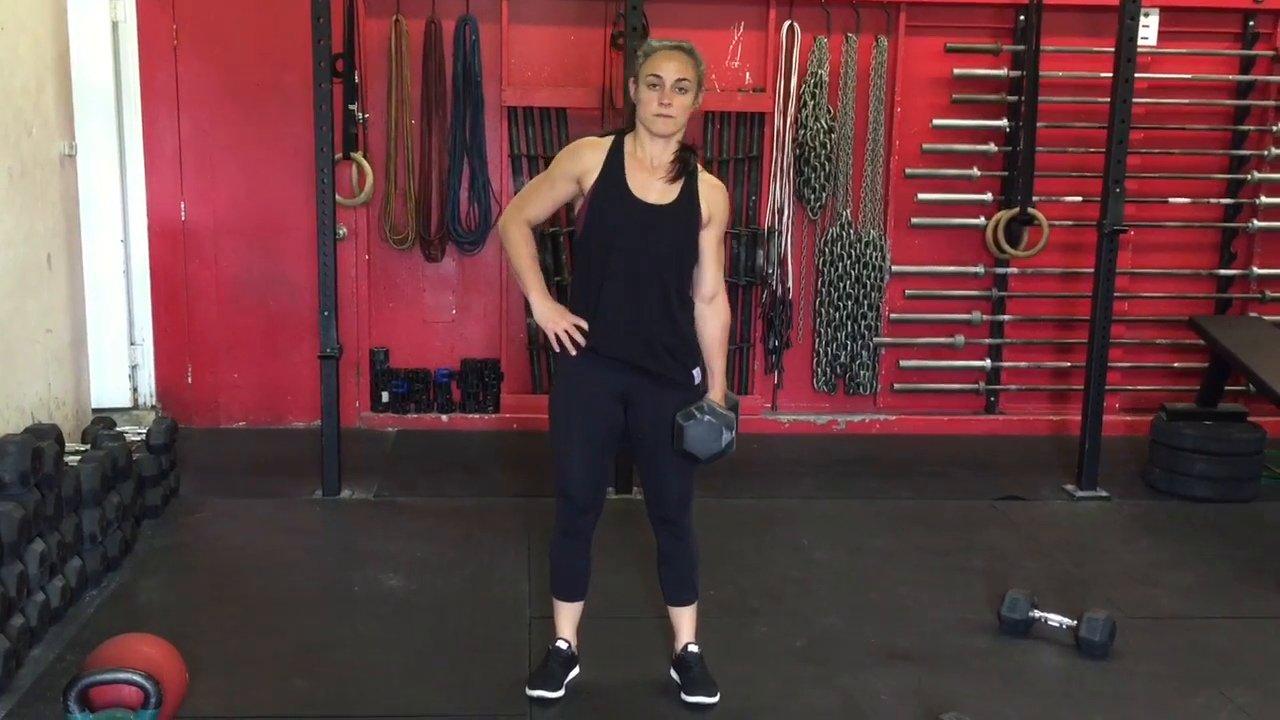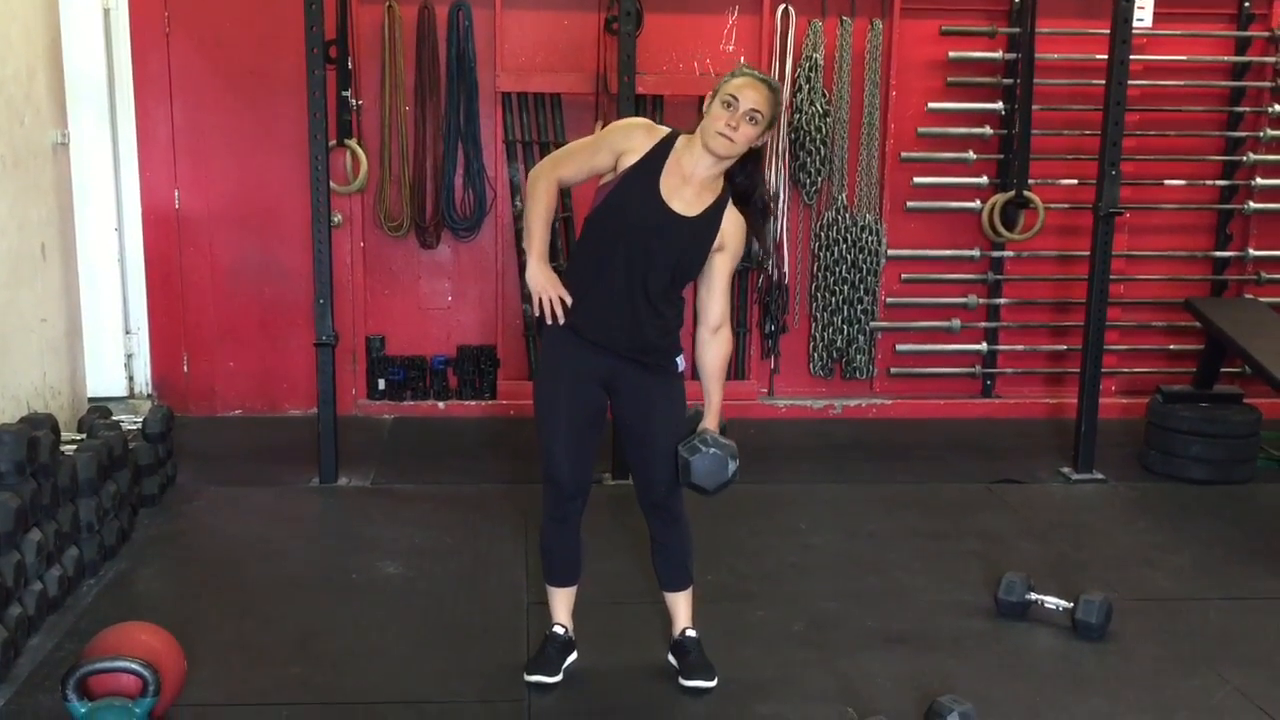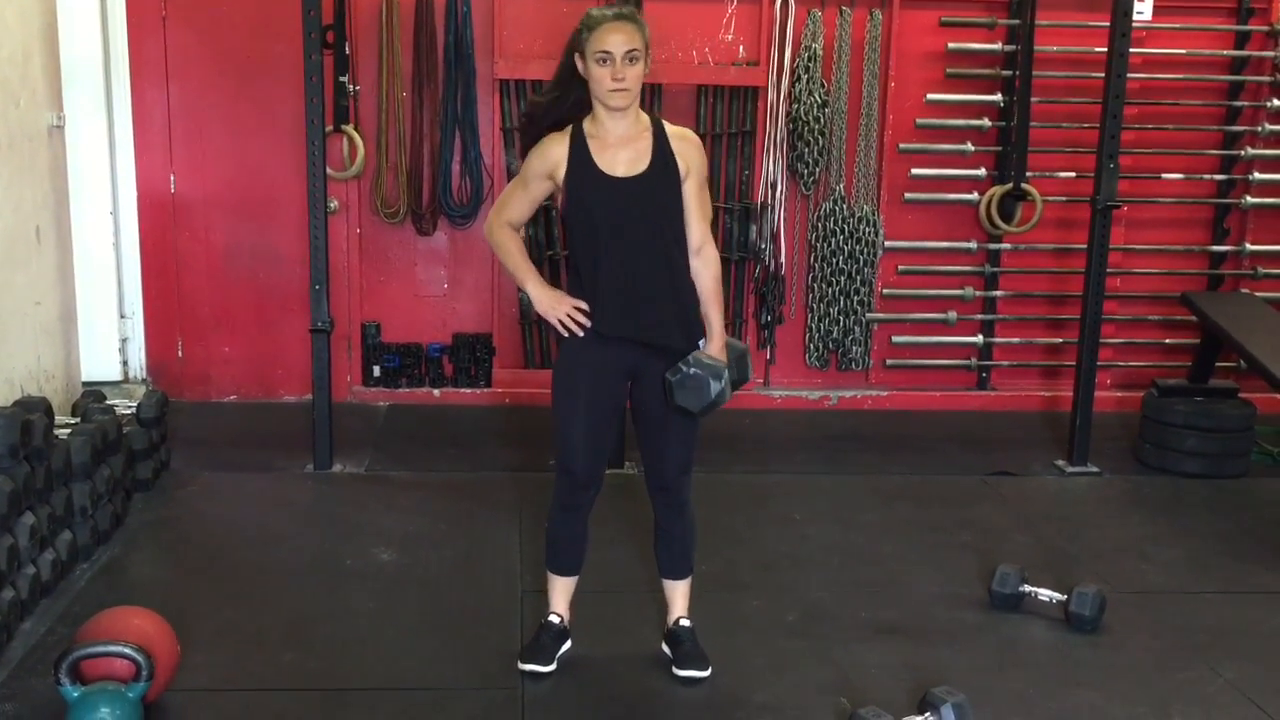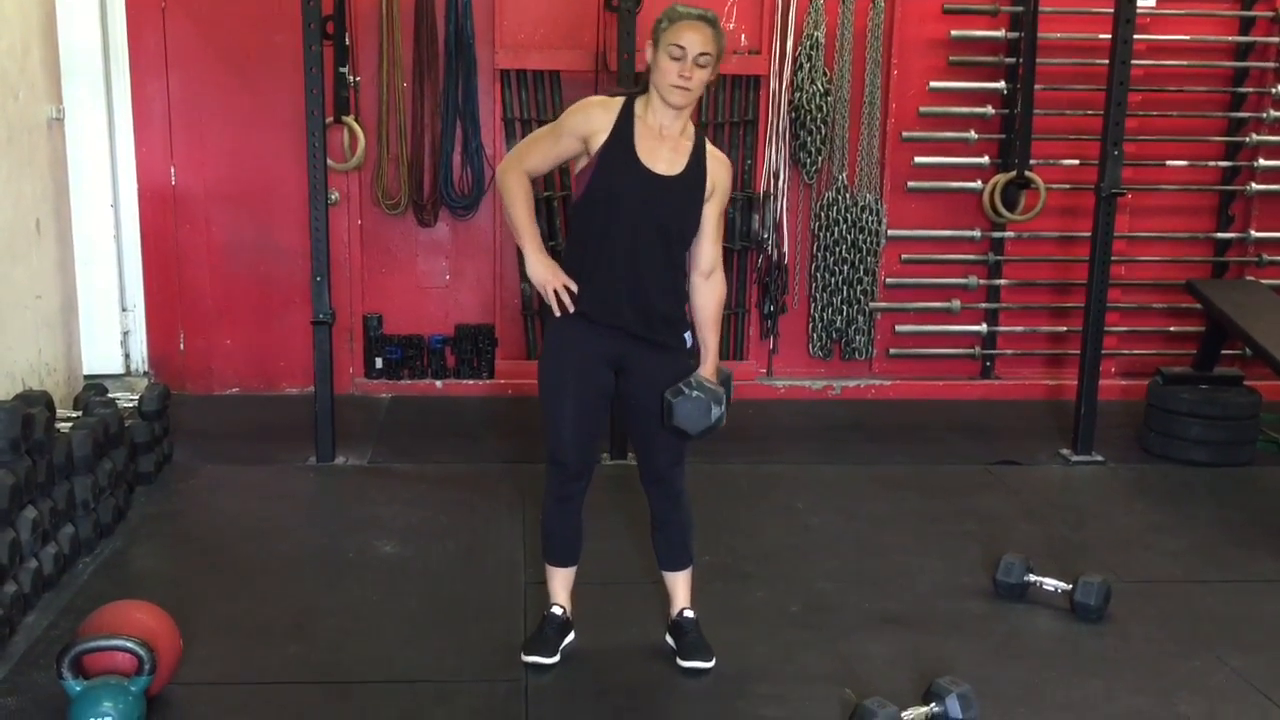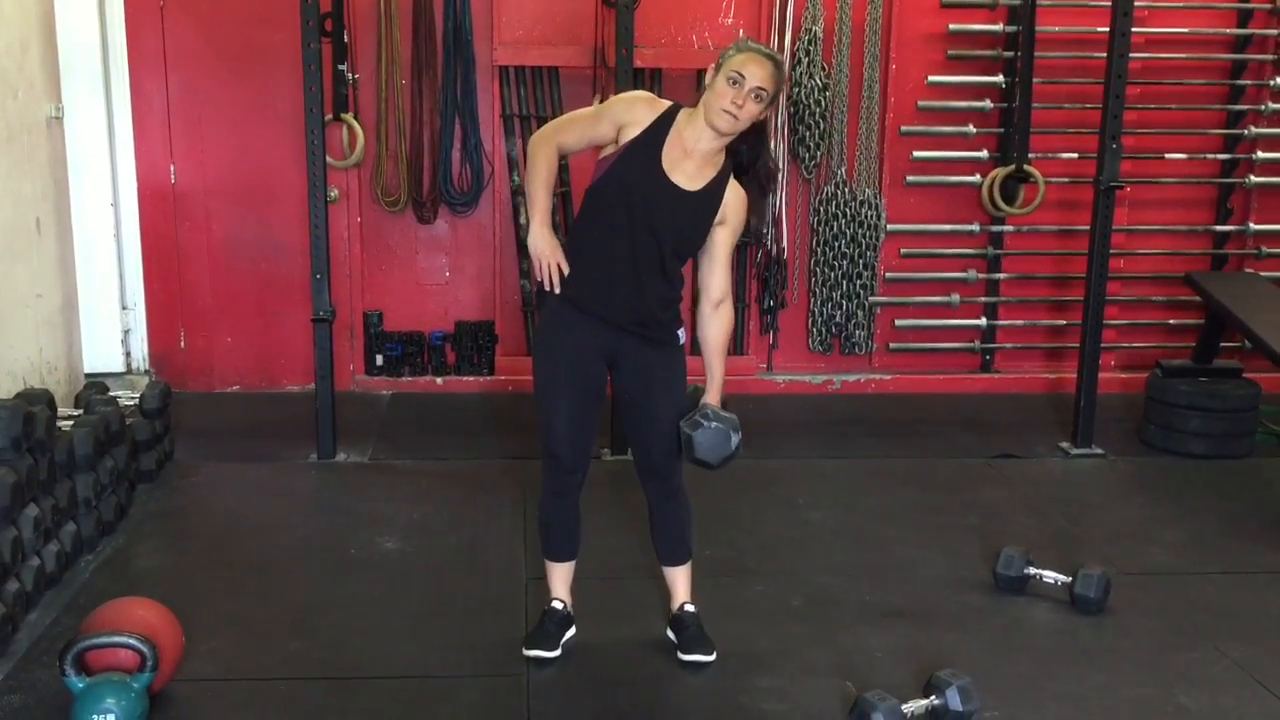
dt=1s
person 1, frame 1
left shoulder: (709, 192)
right shoulder: (589, 158)
left elbow: (710, 297)
right elbow: (516, 220)
left wrist: (717, 384)
right wrist: (541, 303)
left hip: (669, 375)
right hip: (589, 365)
left knee: (672, 512)
right knee: (576, 507)
left ankle: (686, 650)
right ankle: (564, 647)
person 1, frame 2
left shoulder: (729, 222)
right shoulder: (636, 139)
left elbow: (714, 324)
right elbow: (546, 175)
left wrist: (712, 416)
right wrist: (536, 264)
left hip: (651, 364)
right hip: (573, 346)
left knee: (662, 496)
right knee: (564, 490)
left ankle: (684, 634)
right ankle: (560, 631)
person 1, frame 3
left shoulder: (683, 147)
right shoulder: (558, 151)
left elbow: (701, 249)
right elbow: (500, 223)
left wrist: (716, 337)
right wrist: (538, 291)
left hip: (672, 343)
right hip: (593, 341)
left knee: (670, 484)
right knee: (576, 481)
left ankle: (679, 625)
right ankle: (556, 621)
person 1, frame 4
left shoulder: (713, 166)
right shoulder: (598, 118)
left elbow: (707, 271)
right elbow: (514, 170)
left wrist: (709, 360)
right wrist: (536, 257)
left hip: (660, 340)
right hip: (580, 329)
left knee: (665, 476)
right knee: (568, 470)
left ankle: (682, 616)
right ankle: (559, 612)
person 1, frame 5
left shoulder: (730, 198)
right shoulder: (638, 113)
left elbow: (716, 299)
right elbow: (546, 141)
left wrist: (714, 391)
right wrist: (540, 228)
left hip: (652, 338)
right hip: (573, 321)
left knee: (662, 470)
right knee: (564, 464)
left ankle: (683, 609)
right ankle: (559, 607)
